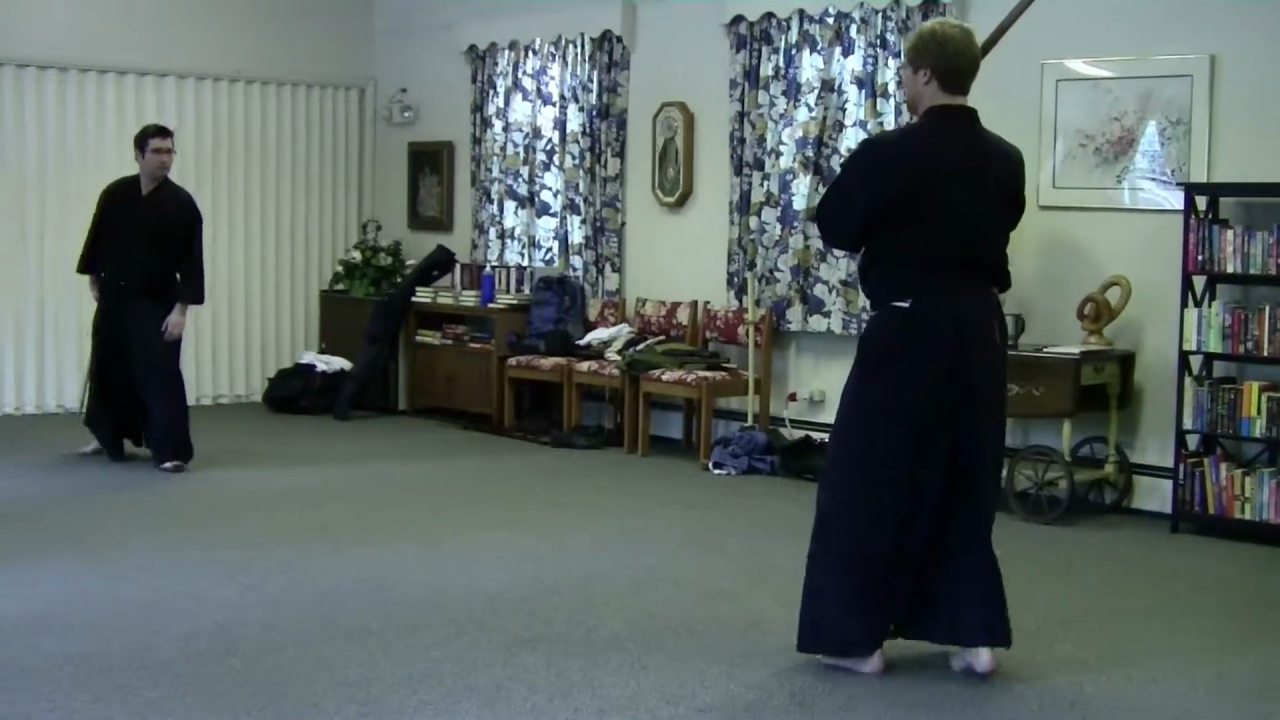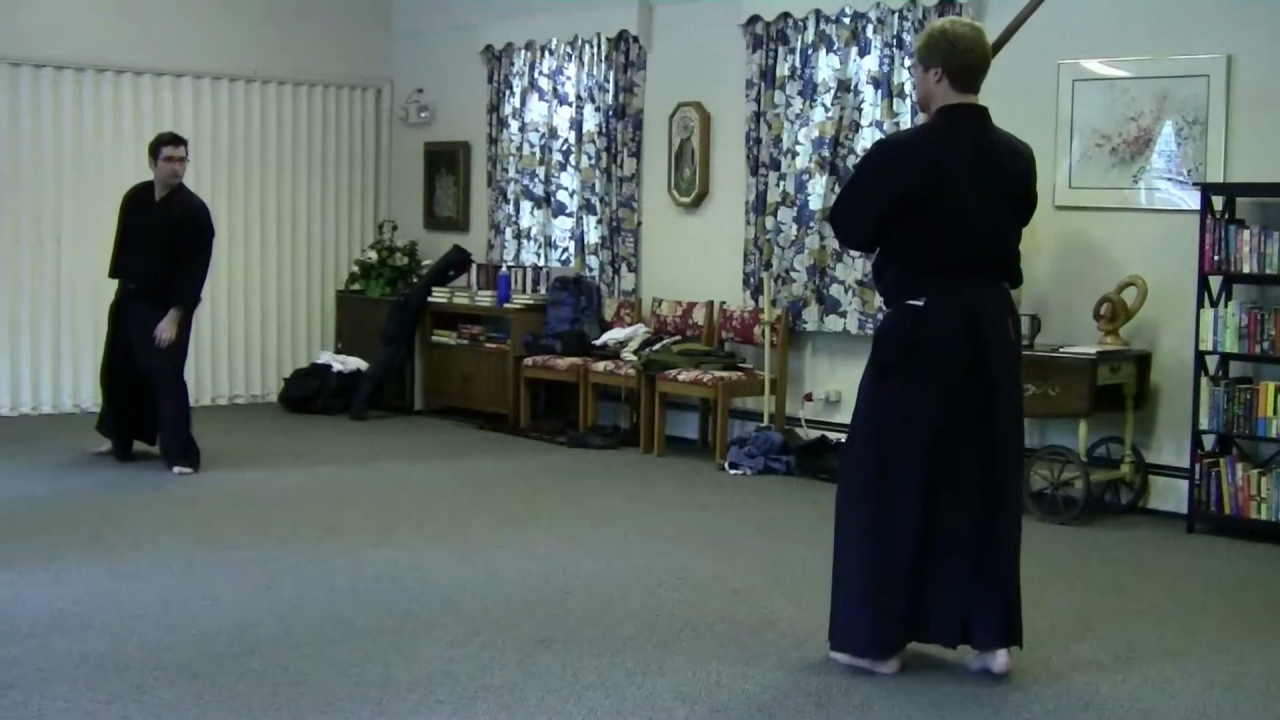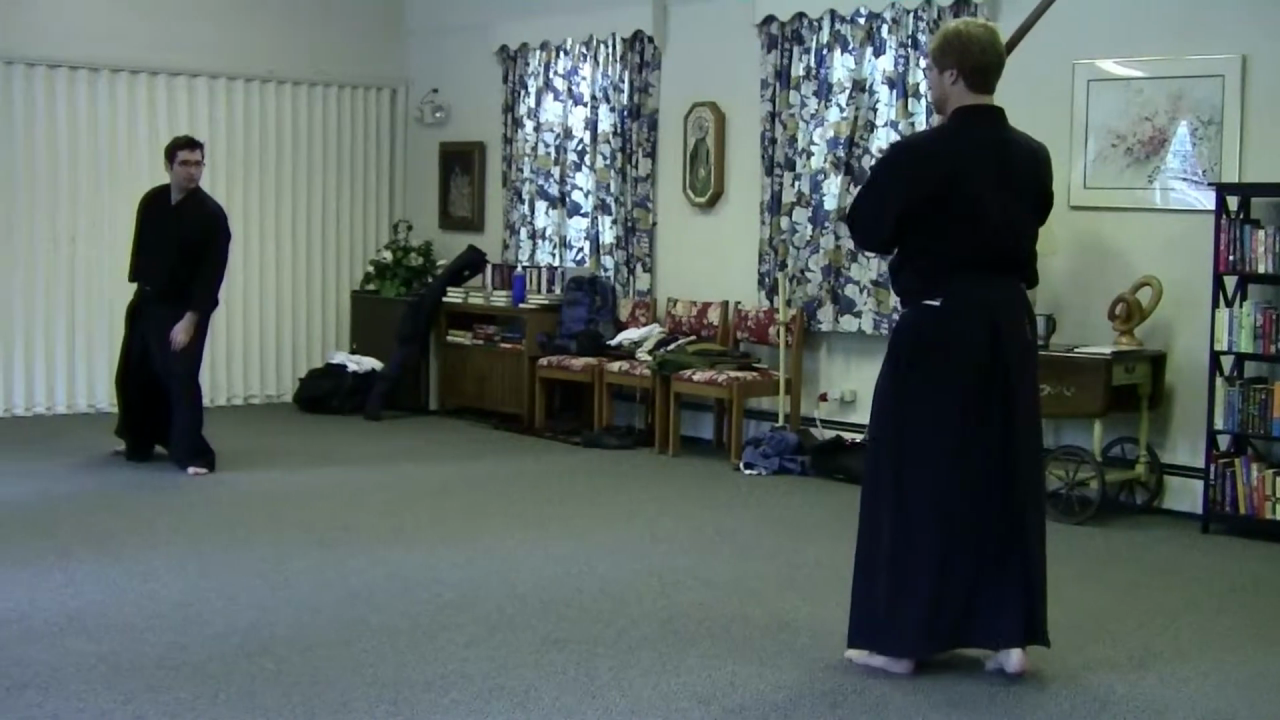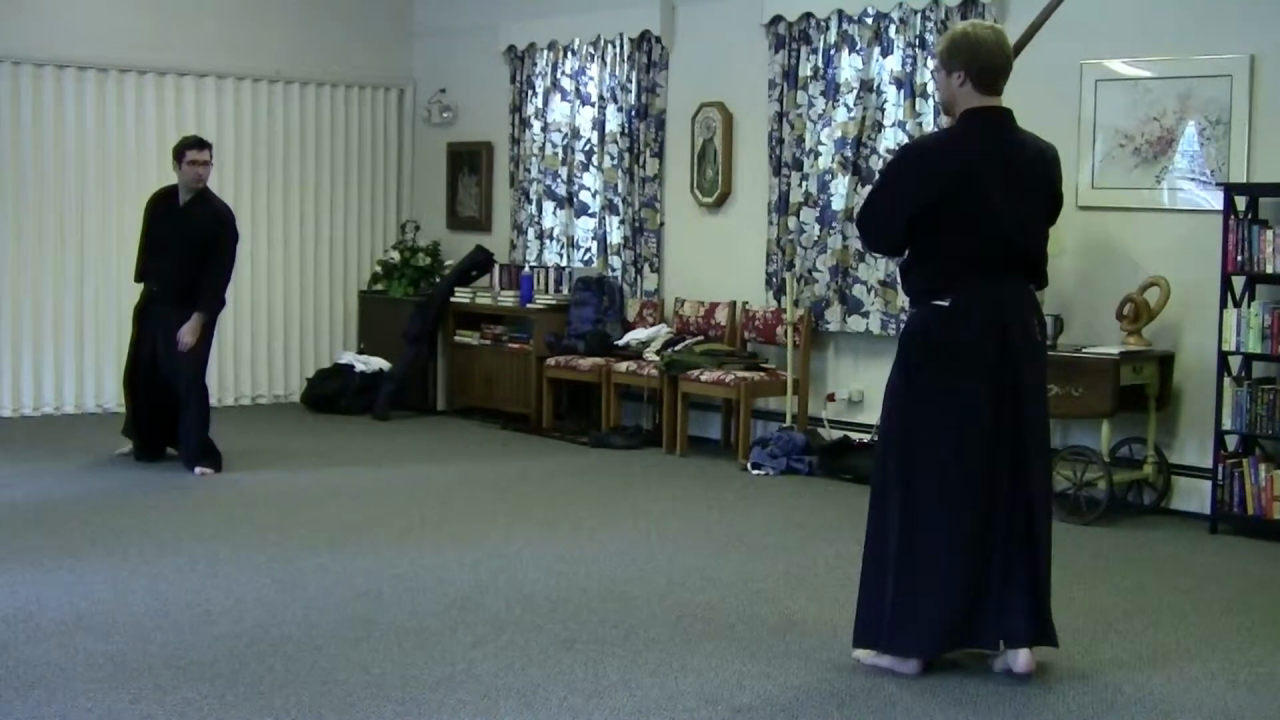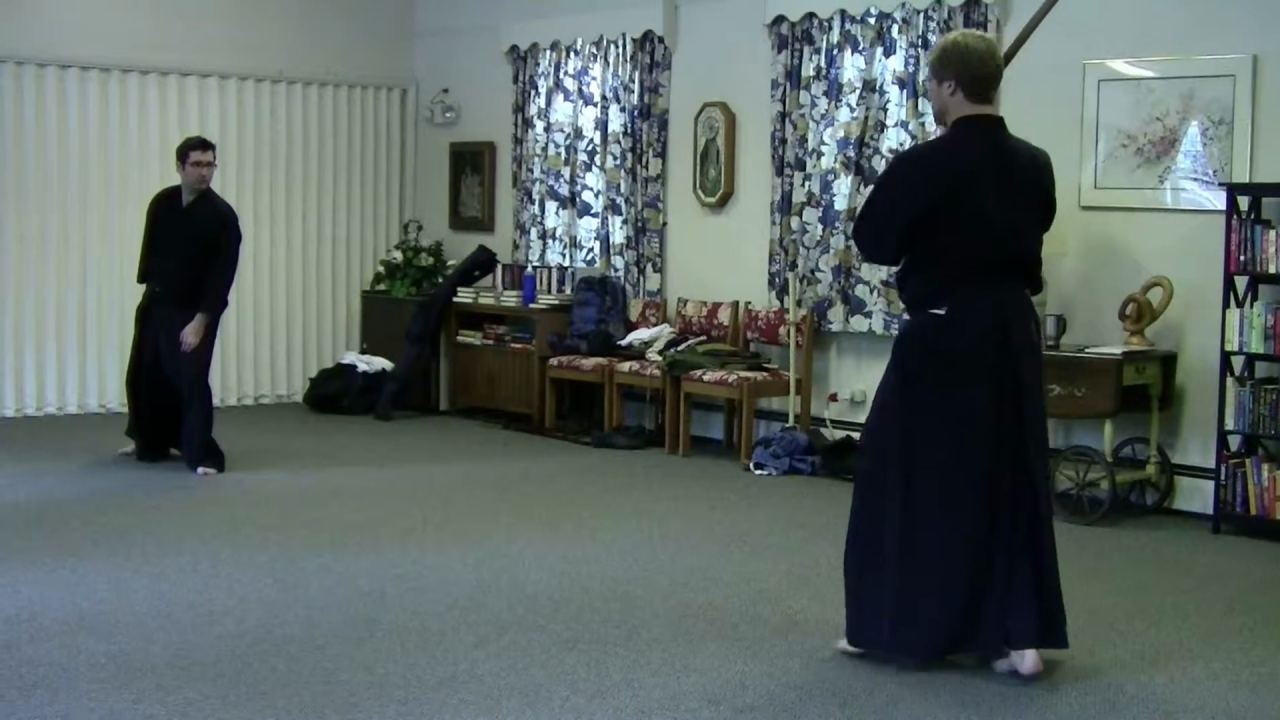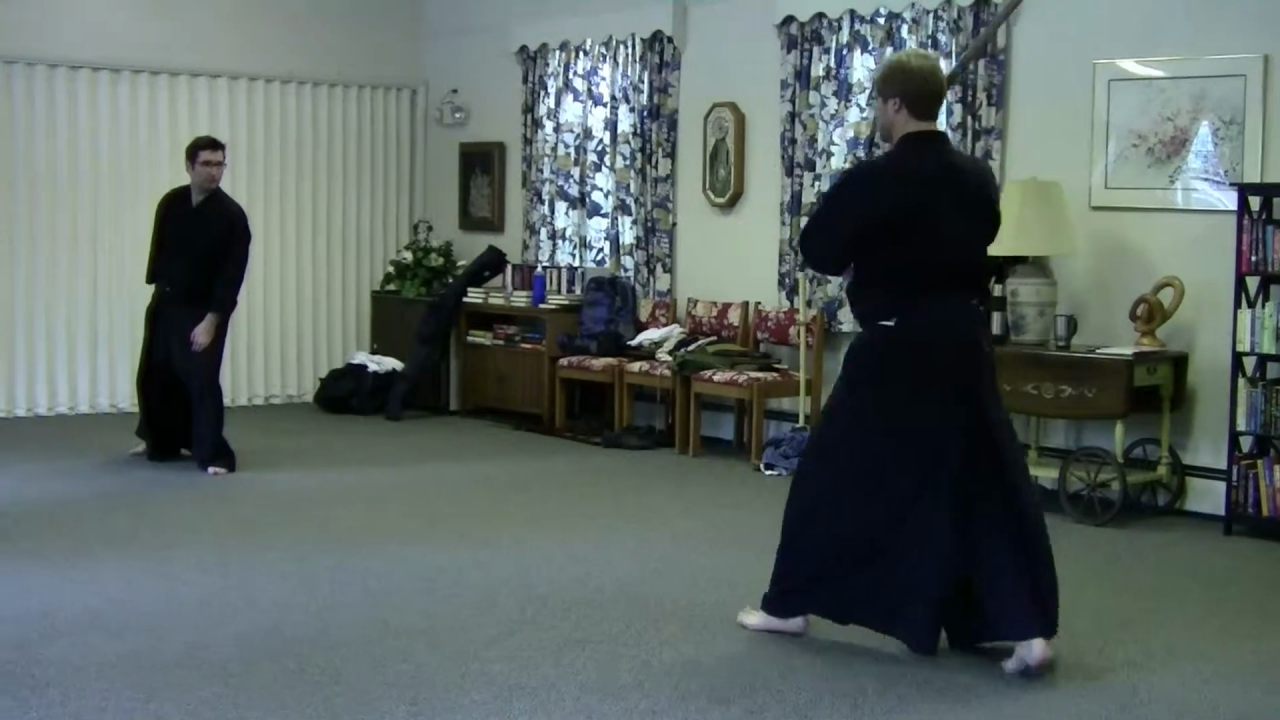
dt=0.3s
person 1, frame 1
left shoulder: (889, 154)
right shoulder: (1004, 159)
left elbow: (836, 227)
left hip: (908, 329)
right hip: (978, 328)
left knee: (869, 477)
right knee: (965, 482)
left ankle: (854, 635)
right ankle: (975, 634)
person 1, frame 2
left shoulder: (902, 153)
right shoulder: (1016, 157)
left elbow: (849, 227)
left hip: (921, 327)
right hip: (991, 326)
left knee: (888, 478)
right knee: (986, 480)
left ankle: (875, 637)
right ankle: (990, 636)
person 1, frame 3
left shoulder: (919, 154)
right shoulder: (1032, 157)
left elbow: (867, 229)
left hip: (937, 326)
right hip: (1008, 325)
left knee: (913, 476)
right knee: (1007, 476)
left ankle: (896, 636)
right ankle: (1010, 635)
person 1, frame 4
left shoulder: (928, 157)
right shoulder: (1042, 158)
left elbow: (876, 232)
left hip: (947, 328)
right hip: (1017, 327)
left knee: (922, 477)
right knee: (1014, 477)
left ankle: (904, 636)
right ankle: (1017, 635)
person 1, frame 5
left shoulder: (921, 165)
right shoulder: (1033, 165)
left elbow: (872, 241)
left hip: (942, 335)
right hip: (1012, 332)
left knee: (895, 470)
right knee: (1011, 478)
left ankle: (887, 626)
right ankle: (1022, 636)
person 1, frame 6
left shoulder: (872, 179)
right shoulder: (977, 177)
left elbow: (819, 251)
left hip: (896, 344)
right hip: (962, 340)
left knee: (834, 466)
right knee: (990, 478)
left ankle: (789, 604)
right ankle: (1027, 627)
person 2, frame 1
left shoulder: (181, 203)
right shoulder: (115, 194)
left elbow: (191, 260)
right elbow: (97, 240)
left wrist: (182, 310)
right wrist: (95, 283)
left hip: (157, 302)
right hip: (115, 297)
left knee: (162, 372)
right knee: (107, 368)
left ankle: (171, 450)
right ankle: (107, 436)
person 2, frame 2
left shoulder: (194, 210)
right shoulder: (134, 198)
left elbow: (195, 269)
right elbow: (123, 245)
left wrist: (174, 317)
right wrist: (126, 284)
left hip: (167, 306)
right hip: (129, 299)
left knee: (167, 375)
right knee: (118, 370)
left ankle: (181, 454)
right ankle: (120, 437)
person 2, frame 3
left shoulder: (210, 214)
right shoulder: (151, 202)
left elbow: (211, 274)
right elbow: (141, 250)
left wrist: (190, 320)
right wrist: (142, 288)
left hip: (183, 308)
right hip: (146, 302)
left knee: (181, 376)
right knee: (134, 374)
left ankle: (193, 454)
right ankle: (137, 441)
person 2, frame 4
left shoulder: (219, 215)
right shoulder: (159, 202)
left elbow: (219, 274)
right elbow: (147, 250)
left wrist: (197, 321)
right wrist: (149, 289)
left hip: (191, 310)
right hip: (154, 303)
left knee: (188, 378)
right knee: (142, 375)
left ankle: (200, 455)
right ankle: (147, 442)
person 2, frame 5
left shoulder: (222, 215)
right shoulder: (162, 203)
left elbow: (222, 275)
right elbow: (150, 251)
left wrist: (201, 321)
right wrist: (150, 289)
left hip: (194, 310)
right hip: (156, 304)
left knee: (191, 378)
right knee: (145, 375)
left ankle: (203, 455)
right ankle: (150, 442)
person 2, frame 6
left shoulder: (231, 215)
right shoulder: (171, 202)
left elbow: (232, 274)
right elbow: (159, 251)
left wrist: (211, 320)
right wrist: (159, 290)
left hip: (204, 311)
right hip: (166, 304)
left knee: (202, 379)
right knee: (156, 376)
left ankle: (214, 454)
right ankle: (161, 442)
